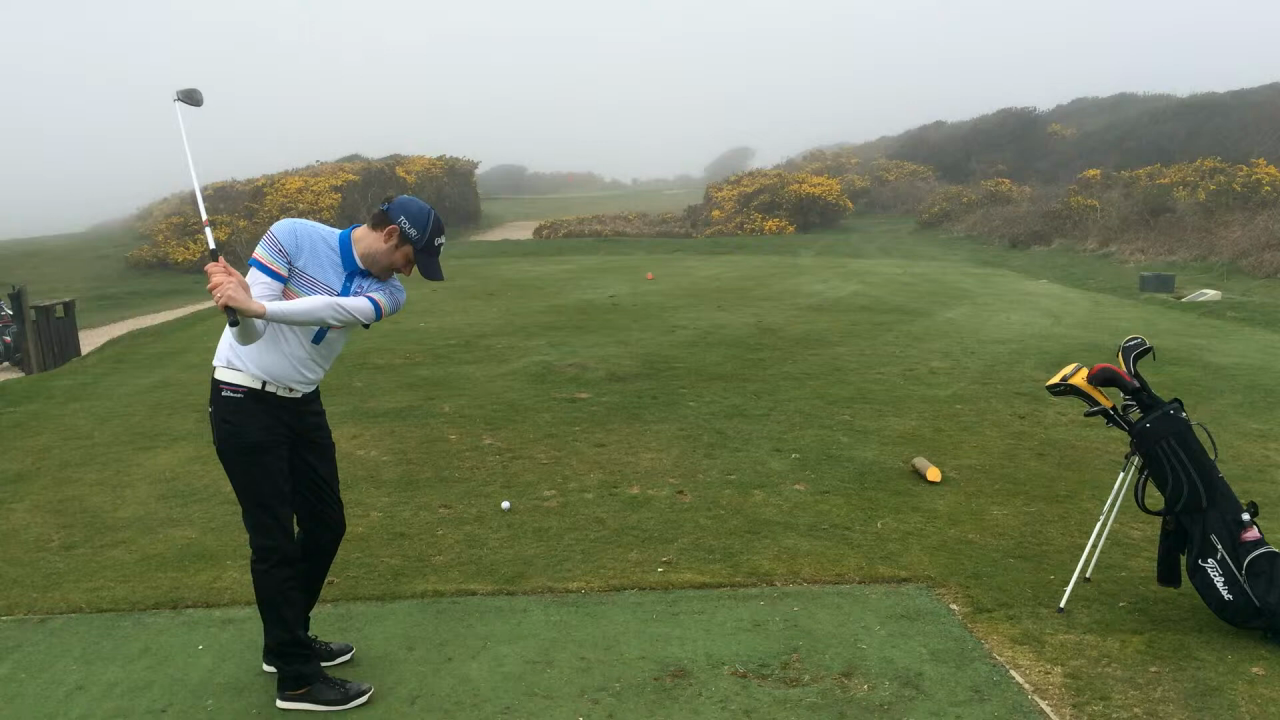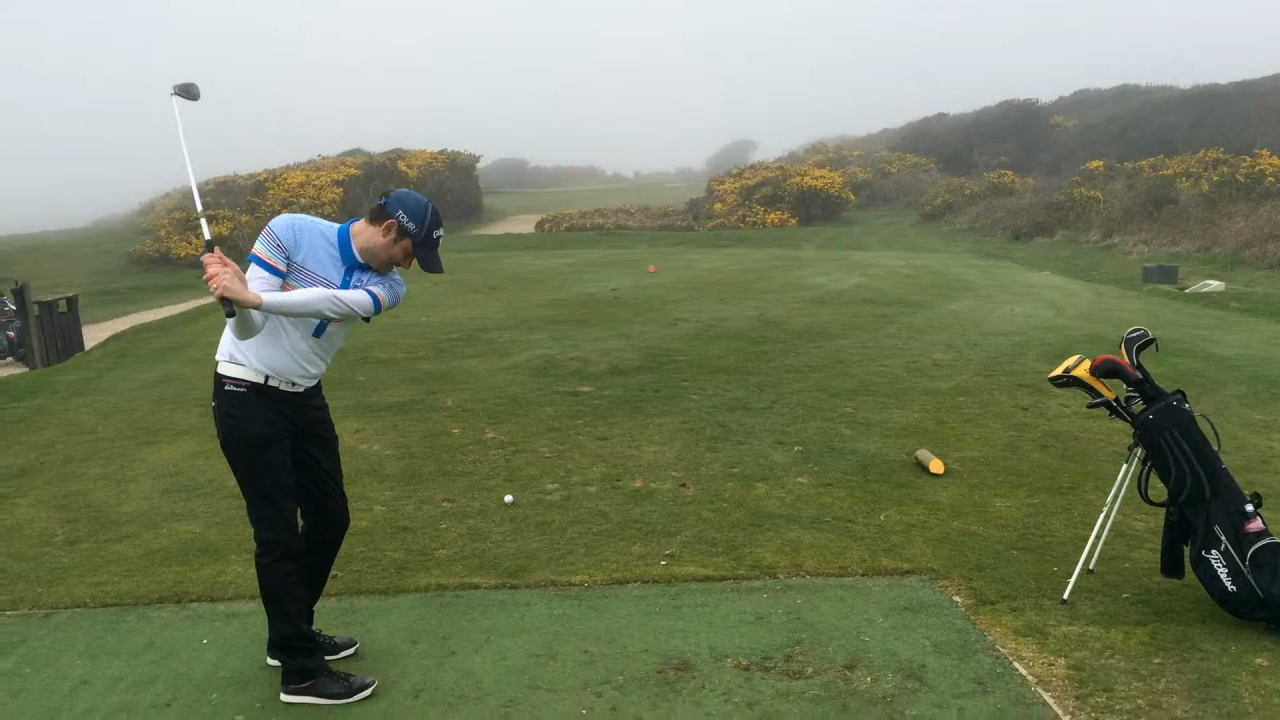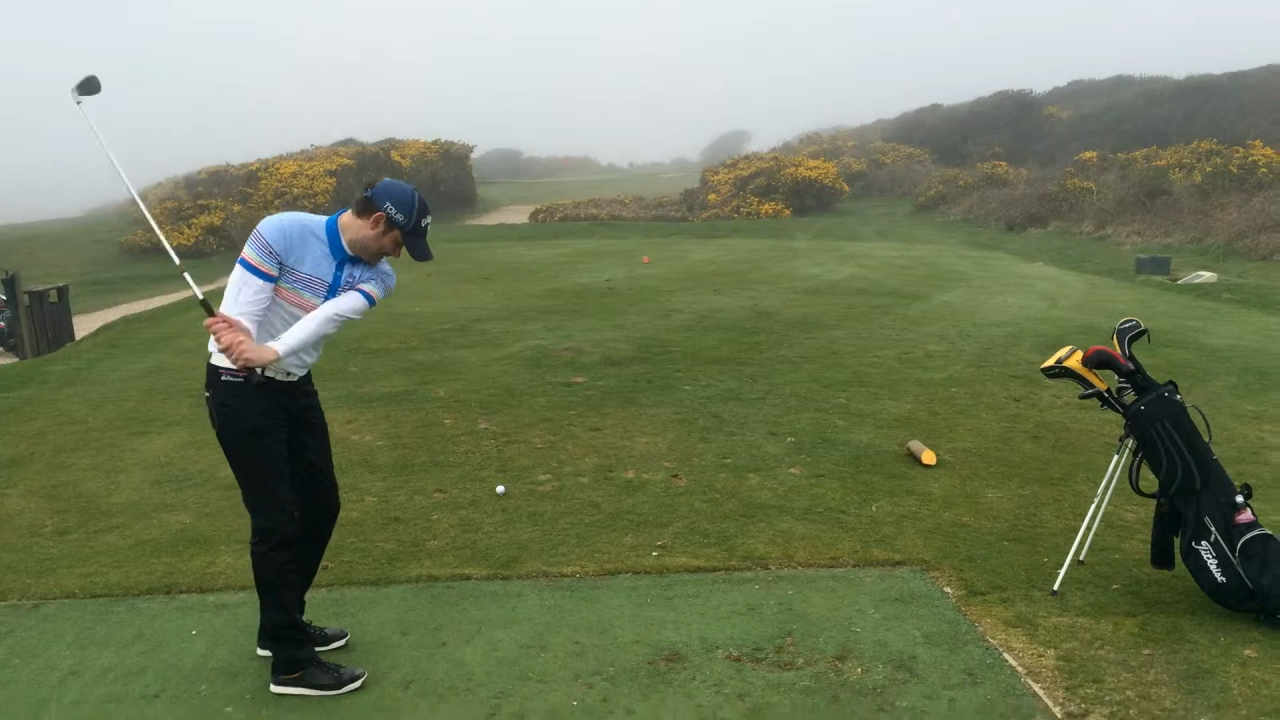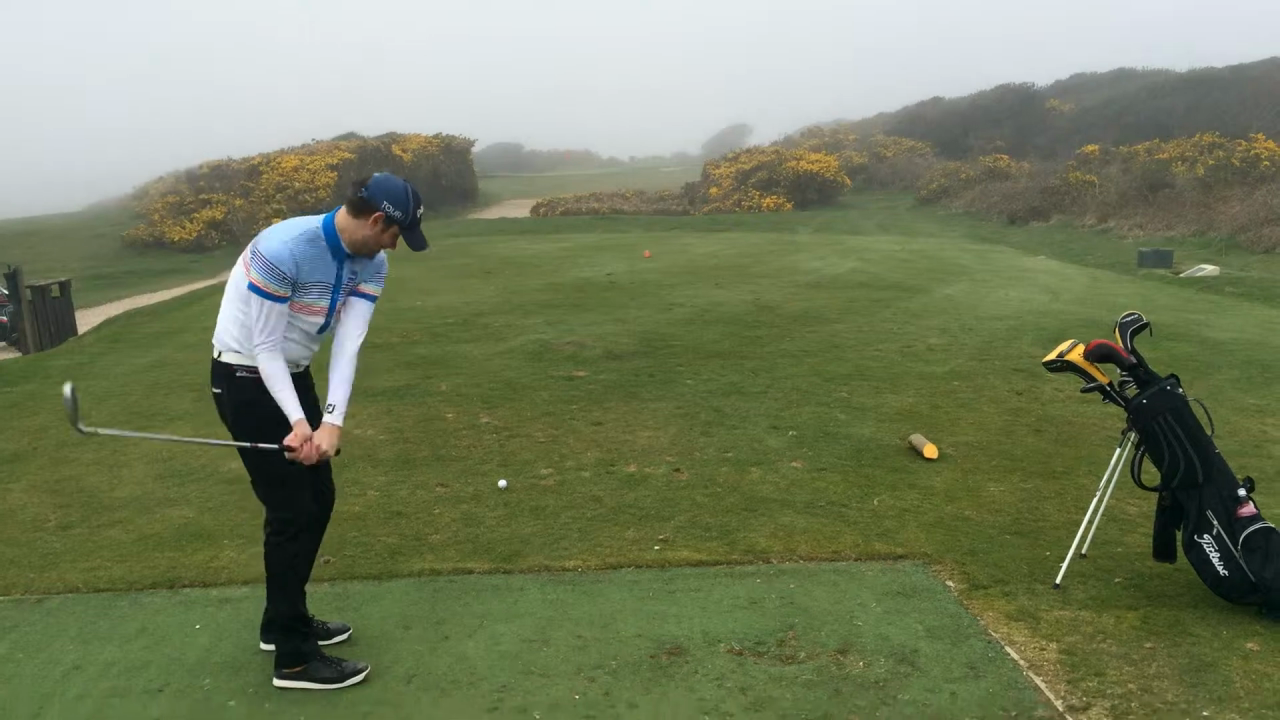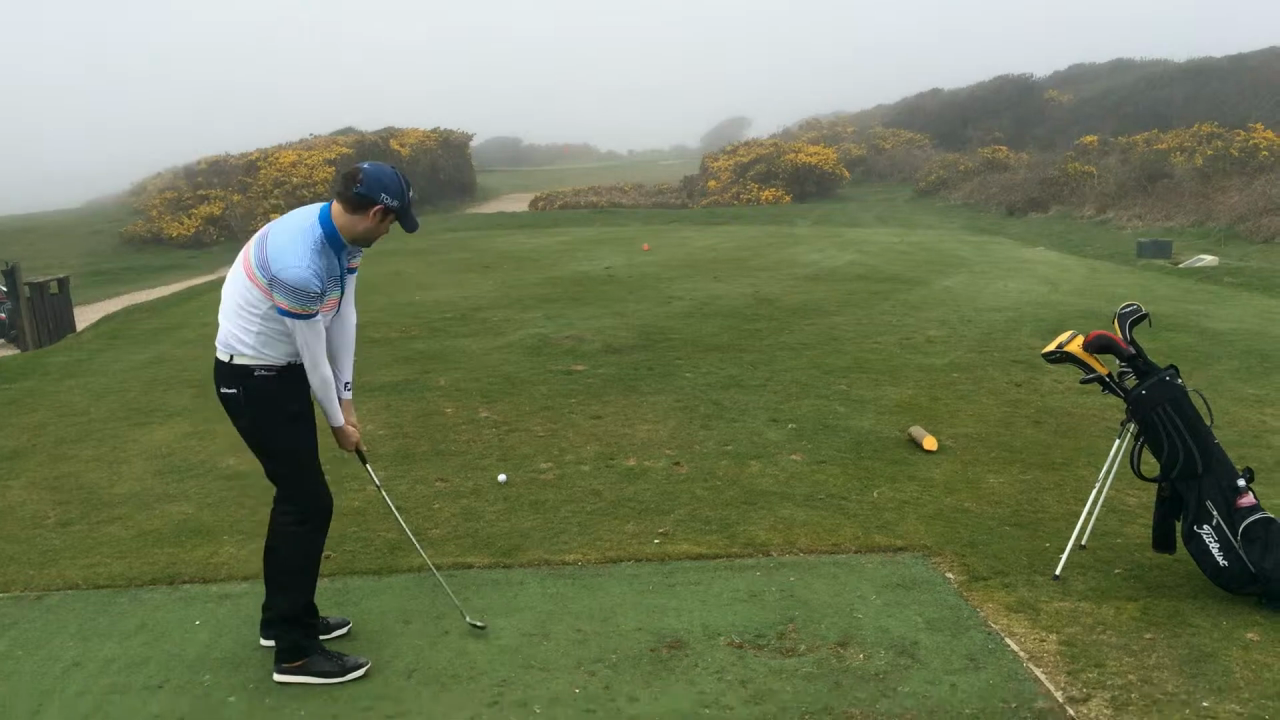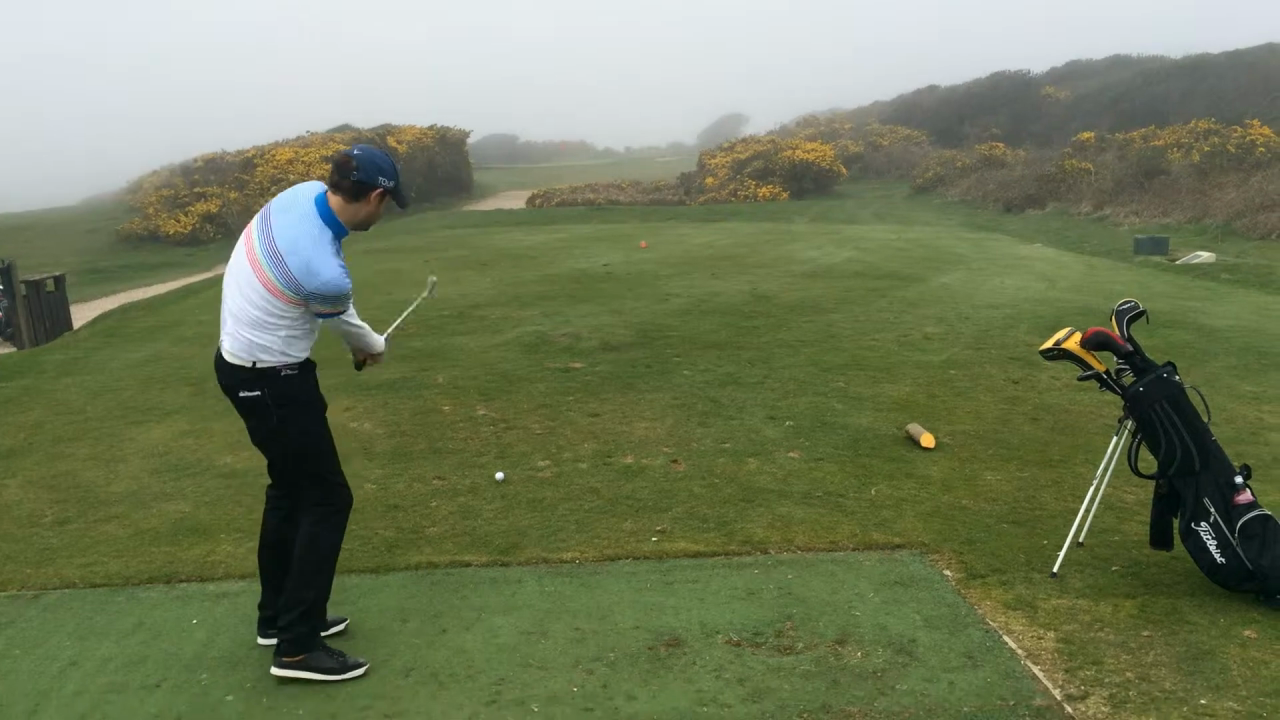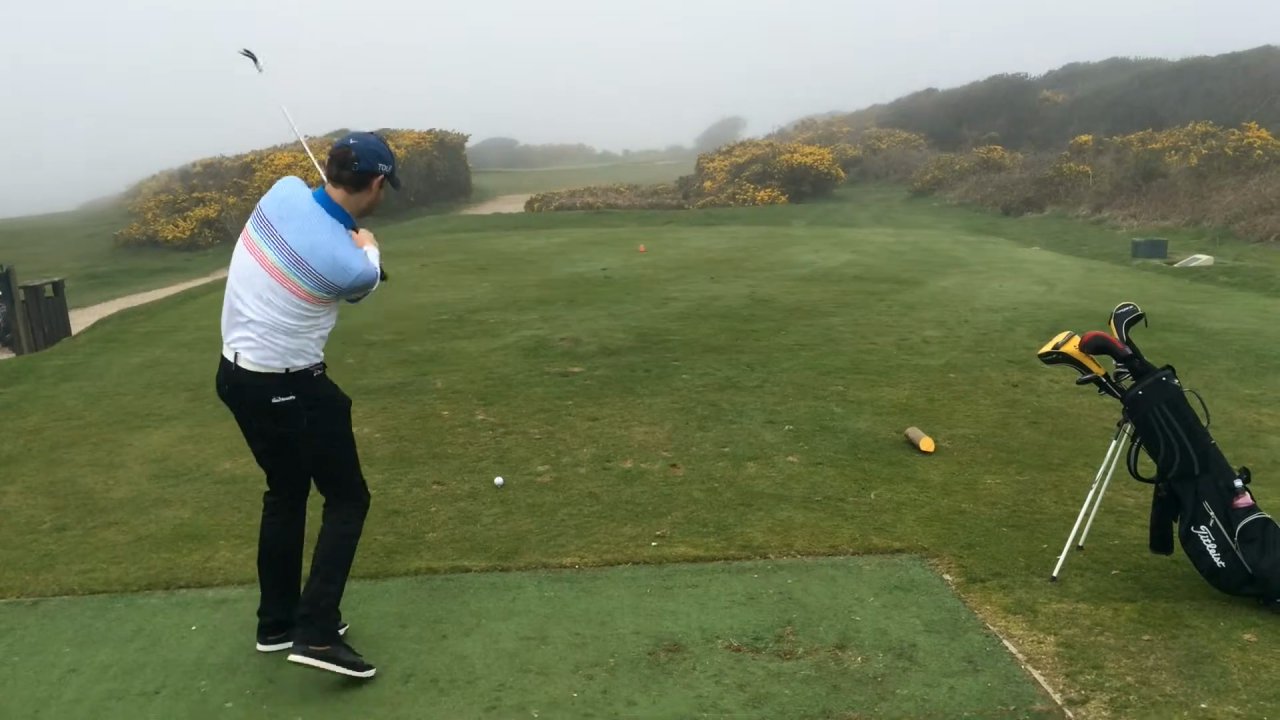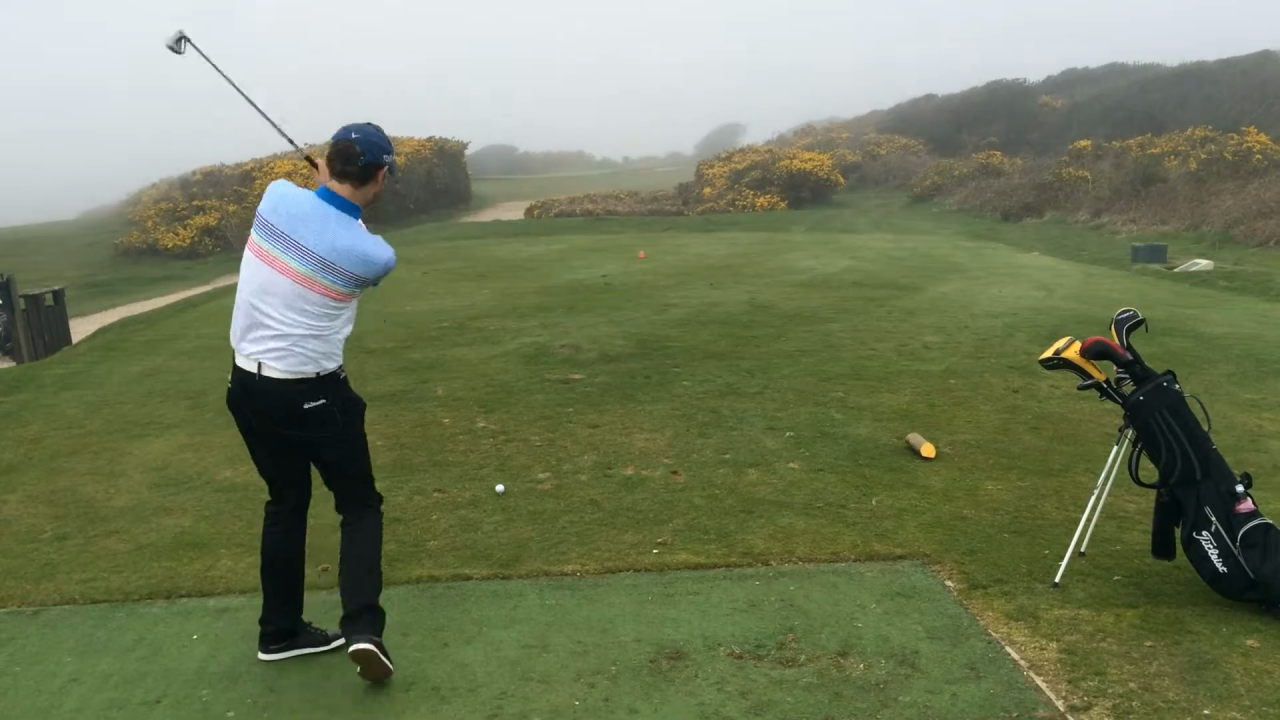
dt=0.1s
person 1, frame 1
left shoulder: (387, 293)
right shoulder: (291, 236)
left elbow: (335, 310)
right elbow: (248, 334)
left wrist: (256, 304)
right wrist: (246, 311)
left hip: (302, 405)
right hip: (245, 403)
left knee: (326, 526)
right knee: (275, 539)
left ankle: (288, 642)
right ankle: (297, 678)
person 1, frame 2
left shoulder: (387, 286)
right shoulder: (290, 232)
left elbow: (334, 303)
right elbow: (247, 328)
left wrist: (253, 295)
right wrist: (243, 303)
left hip: (305, 398)
right hip: (247, 397)
left knee: (329, 519)
right knee: (279, 533)
left ankle: (292, 635)
right ankle: (300, 671)
person 1, frame 3
left shoulder: (377, 276)
right shoulder: (279, 232)
left elbow: (323, 321)
right elbow: (242, 322)
left wrist: (267, 352)
right wrist: (245, 347)
left hip: (294, 386)
right hip: (241, 390)
left knee: (320, 509)
right knee: (278, 521)
left ankle: (281, 626)
right ankle: (291, 662)
person 1, frame 4
left shoulder: (371, 265)
right shoulder: (282, 248)
left elbow: (348, 342)
right elbow: (260, 345)
left wrist: (333, 420)
right wrist: (297, 422)
left hip: (292, 376)
right hip: (248, 381)
left knee: (315, 499)
right knee: (292, 509)
left ankle: (284, 619)
right ankle: (294, 655)
person 1, frame 5
left shoulder: (323, 219)
right shoulder: (298, 270)
left elbow: (341, 314)
right elbow: (313, 352)
left wrist: (345, 397)
right wrist: (337, 418)
left hip: (269, 369)
right hip: (252, 381)
left knee: (297, 493)
right knee: (310, 504)
left ankle: (284, 616)
right ankle: (295, 650)
person 1, frame 6
left shoulder: (305, 194)
right shoulder: (322, 274)
right elbow: (341, 322)
left wrist: (357, 331)
right wrist: (372, 343)
left hip: (250, 369)
right hip: (270, 381)
left knee: (291, 486)
right knee: (327, 498)
left ankle: (279, 614)
right ankle: (297, 644)
person 1, frame 7
left shoulder: (283, 193)
right shoulder: (355, 267)
left hip: (236, 374)
right hip: (290, 390)
left knee: (285, 492)
right knee: (347, 499)
left ankle: (279, 620)
right ankle: (316, 632)
person 1, frame 8
left shoulder: (277, 197)
right shoulder: (373, 256)
left wrist: (326, 178)
left hip: (247, 385)
right hip: (313, 394)
left knee: (286, 500)
right knee: (360, 505)
left ankle: (280, 630)
right ankle: (363, 628)
